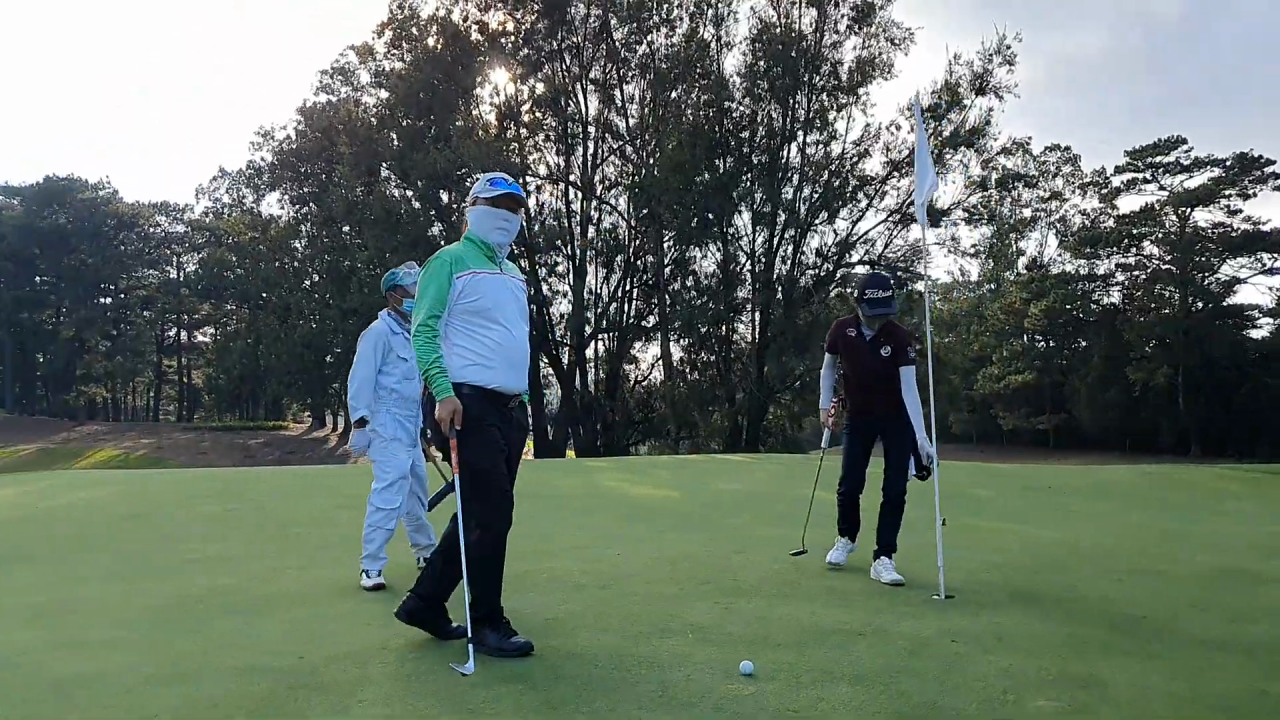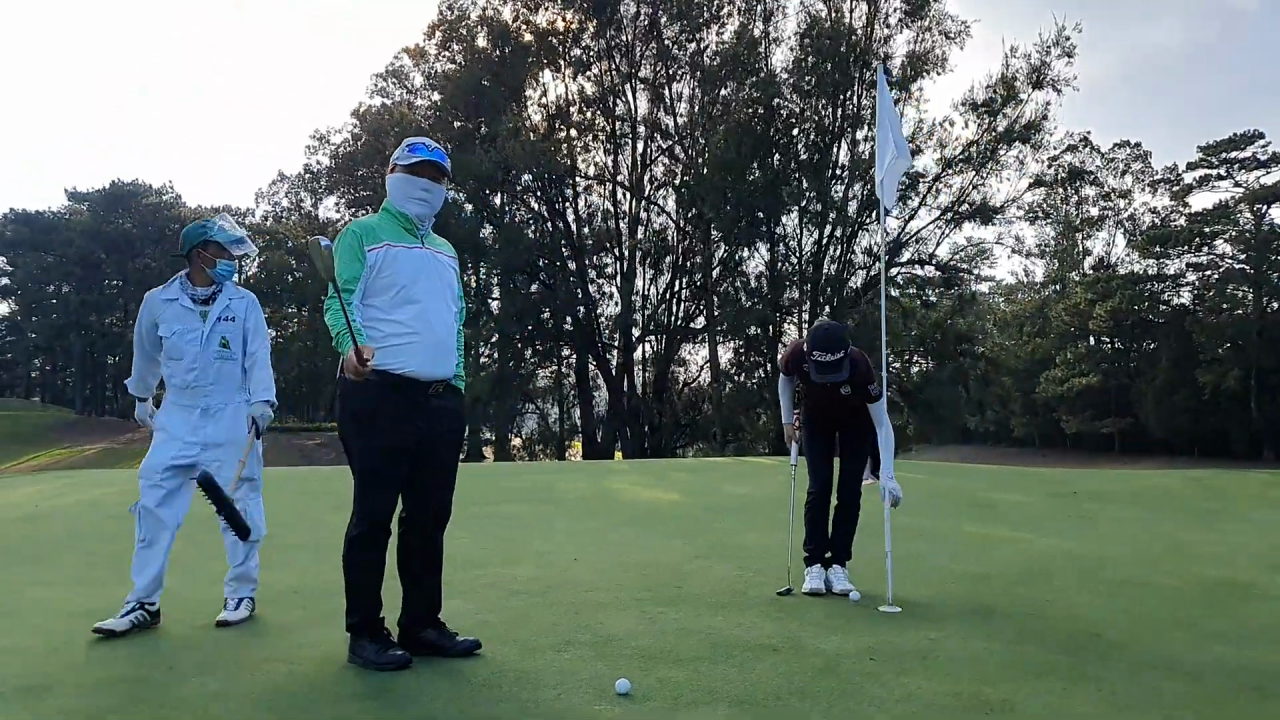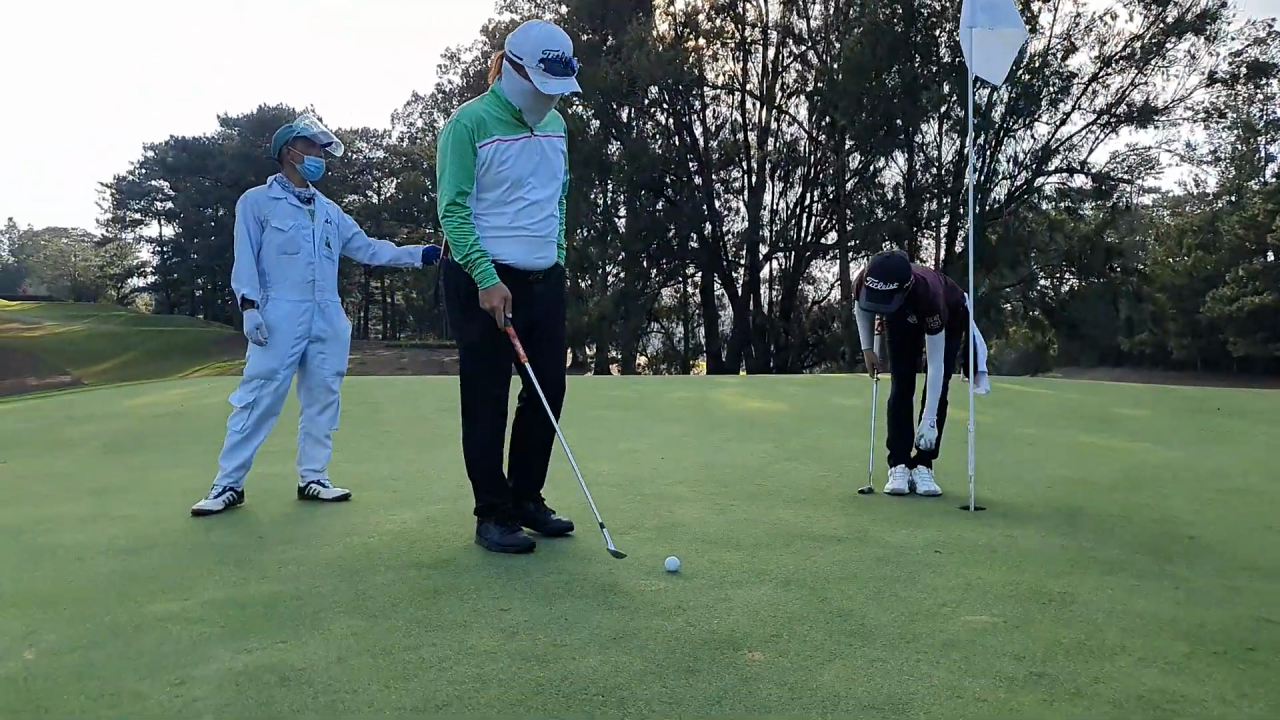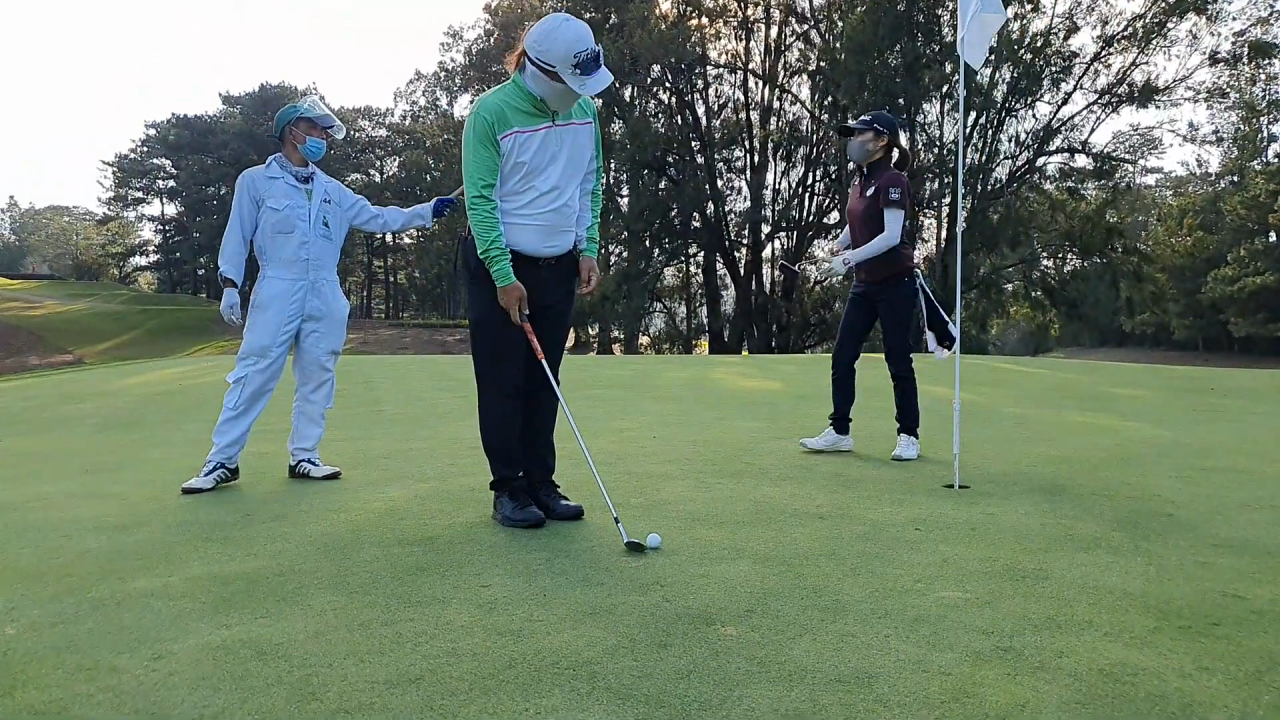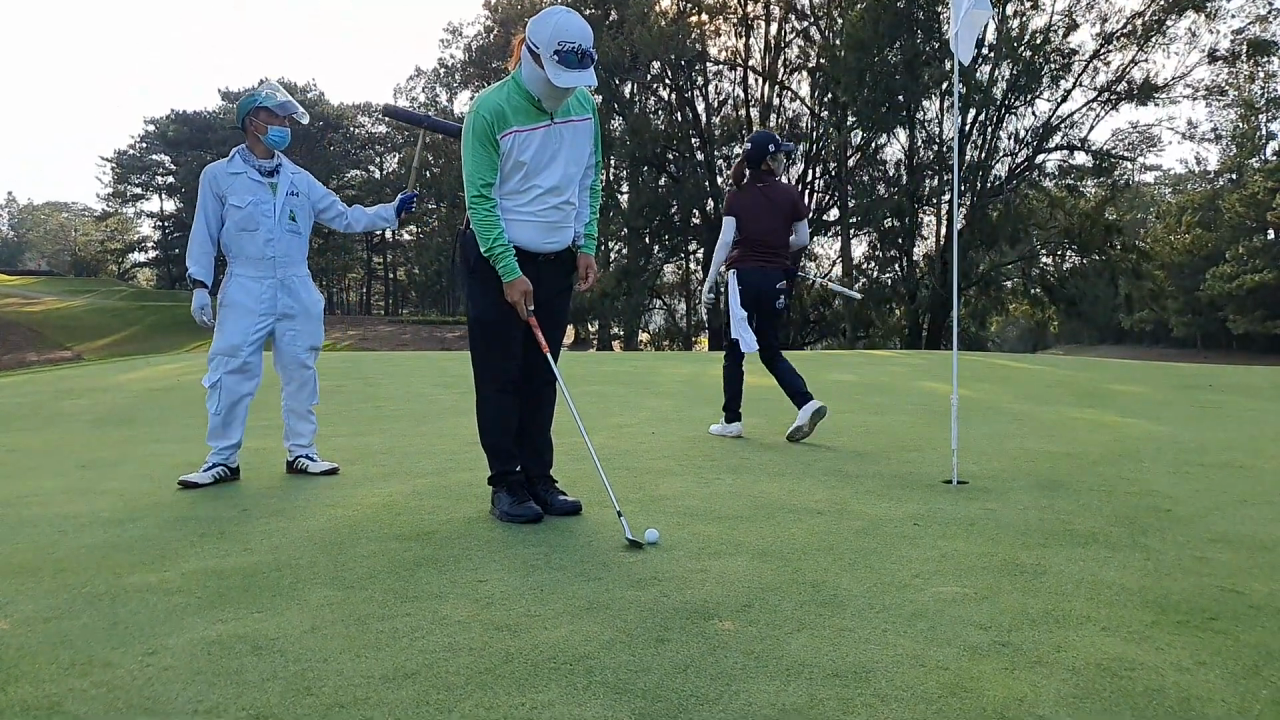
dt=1s
person 1, frame 1
left shoulder: (514, 274)
right shoulder: (451, 260)
right elbow: (425, 330)
left wrist: (521, 403)
right wrist: (443, 392)
left hip: (508, 407)
right hip: (467, 404)
left knee: (482, 511)
right knee: (491, 510)
left ankle: (425, 601)
right ankle: (487, 623)
person 1, frame 2
left shoulder: (446, 250)
right shoulder: (363, 233)
right elbow: (339, 301)
left wrist: (458, 384)
right wrist: (351, 343)
left hip: (441, 398)
right hip: (380, 394)
left knee: (430, 515)
right knee: (373, 516)
left ankle: (421, 624)
right ankle: (365, 633)
person 1, frame 3
left shoulder: (555, 125)
right shoulder: (469, 122)
right elbow: (453, 208)
left wrist: (555, 256)
right wrist: (486, 278)
left hip: (544, 279)
right hip: (485, 281)
left knee: (548, 390)
right knee: (487, 401)
left ankle: (525, 496)
right ankle: (493, 514)
person 1, frame 4
left shoulder: (583, 109)
right shoulder: (491, 111)
left elbow: (590, 183)
right elbow: (480, 198)
left wrist: (588, 248)
right wrist: (503, 275)
left hip: (557, 264)
right hip: (499, 266)
left knee: (543, 381)
right knee: (502, 380)
left ankle: (539, 483)
right ankle: (508, 489)
person 1, frame 5
left shoulder: (583, 104)
right shoulder: (490, 108)
left elbow: (589, 180)
right elbow: (480, 197)
left wrist: (586, 245)
right wrist: (509, 271)
left hip: (556, 260)
right hip: (496, 259)
left knee: (541, 375)
right knee: (500, 375)
left ankle: (537, 478)
right ankle: (505, 484)
person 2, frame 1
left shoulder: (414, 333)
right shoulder: (379, 332)
right elbow: (361, 381)
left wrist: (424, 424)
right wrist: (361, 424)
left hip: (408, 424)
right hip: (388, 426)
left knee: (414, 488)
right knee: (390, 493)
left ankle: (426, 550)
right ankle: (371, 566)
person 2, frame 2
left shoulder: (245, 302)
right shoulder: (157, 302)
left elbow: (259, 356)
right elbow: (145, 353)
left wrist: (263, 401)
right wrist: (142, 397)
left hip: (229, 418)
right hip: (176, 418)
left knee: (237, 507)
right knee: (153, 504)
left ankle: (241, 593)
right ankle: (143, 601)
person 2, frame 3
left shoulder: (329, 210)
right shoulder: (256, 201)
left elbow: (366, 248)
right elbow: (245, 258)
left wrist: (416, 253)
right wrist: (249, 306)
left hip: (329, 317)
right hip: (280, 315)
left knee: (323, 397)
right knee: (259, 397)
left ankle: (312, 477)
right ankle: (229, 483)
person 2, frame 4
left shoulder: (332, 189)
right shoulder: (255, 180)
left elbow: (377, 218)
right elbow: (237, 236)
left wrist: (427, 211)
right wrist: (230, 285)
left hip: (325, 295)
right hip: (277, 292)
left knee: (317, 376)
right knee: (254, 373)
left ankle: (304, 456)
right ankle: (222, 461)
person 2, frame 5
left shoulder: (299, 179)
right shoulder: (218, 175)
left elbow: (344, 218)
right elbow: (204, 234)
left wrist: (391, 211)
right wrist: (200, 286)
left hip: (297, 289)
right hip: (245, 289)
left knee: (300, 371)
right knee: (231, 372)
left ankle: (301, 452)
right ankle: (222, 458)
person 3, frame 1
left shoulder: (900, 336)
right shoulder: (841, 330)
left elbow: (909, 387)
right elbow: (829, 367)
left wrist: (921, 436)
right wrist: (825, 405)
left hip: (896, 419)
right hip: (857, 417)
left knee: (895, 488)
right knee: (849, 484)
left ankle: (883, 558)
right ankle: (846, 538)
person 3, frame 2
left shoulder: (859, 365)
right shoulder: (796, 354)
left elbow: (883, 425)
right elbow: (785, 380)
left wrist: (887, 474)
right wrist: (787, 420)
left hip: (857, 421)
right hip: (815, 419)
left knee: (849, 490)
right knee: (819, 487)
left ankle: (838, 565)
right ankle: (814, 565)
person 3, frame 3
left shoulder: (927, 294)
right shoulder: (865, 282)
left elbow: (935, 366)
left wrist: (929, 420)
right wrist: (867, 348)
left hip: (949, 318)
right hip: (903, 321)
left knee: (937, 388)
right knee: (901, 388)
left ankle: (923, 466)
right ankle: (898, 466)
person 3, frame 4
left shoulder: (893, 179)
right shoulder: (860, 180)
left elbow: (892, 235)
left wrist: (850, 259)
right wrist: (840, 245)
left hip: (895, 283)
right hip: (863, 284)
left knee: (898, 361)
right knee: (842, 356)
left ankle: (908, 435)
right ankle: (839, 431)
person 3, frame 5
left shoulder: (736, 195)
right shoulder: (791, 194)
left elbow: (725, 239)
right elbow: (803, 240)
left wrist: (709, 281)
left hip: (743, 277)
right hip: (775, 280)
left knee: (734, 351)
right knee: (771, 351)
left ankle: (732, 420)
right ankle: (807, 404)
